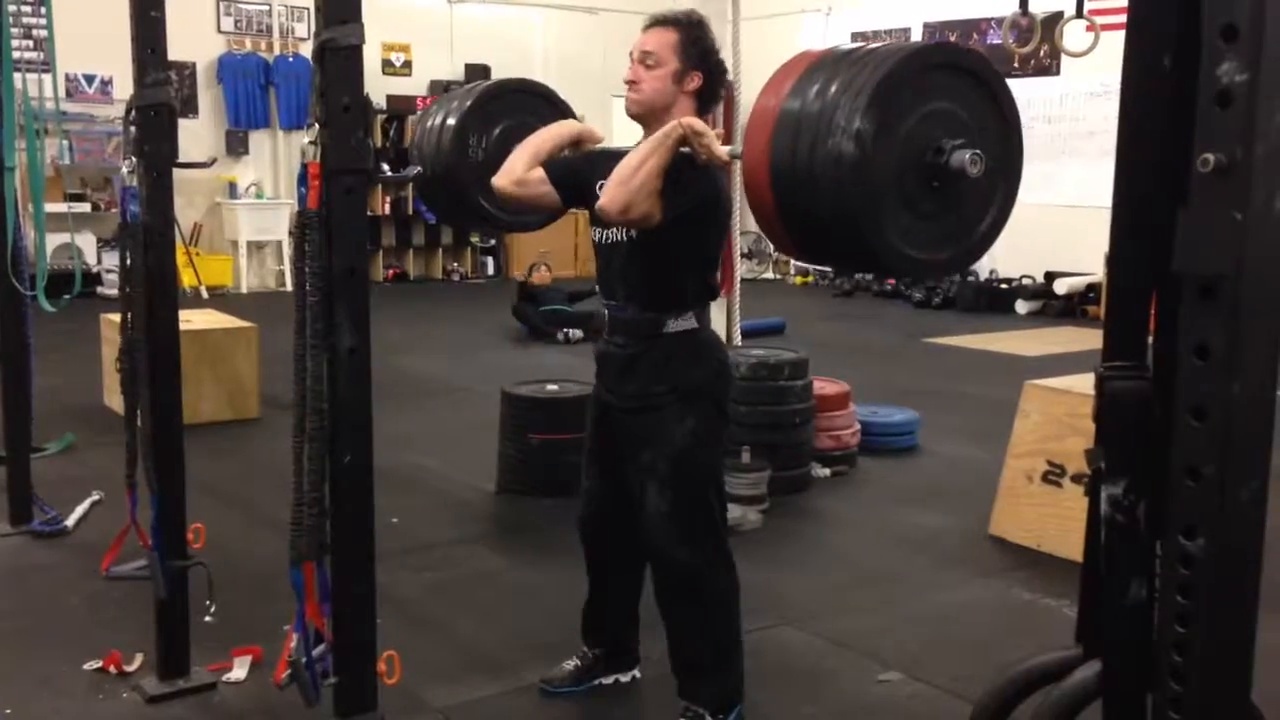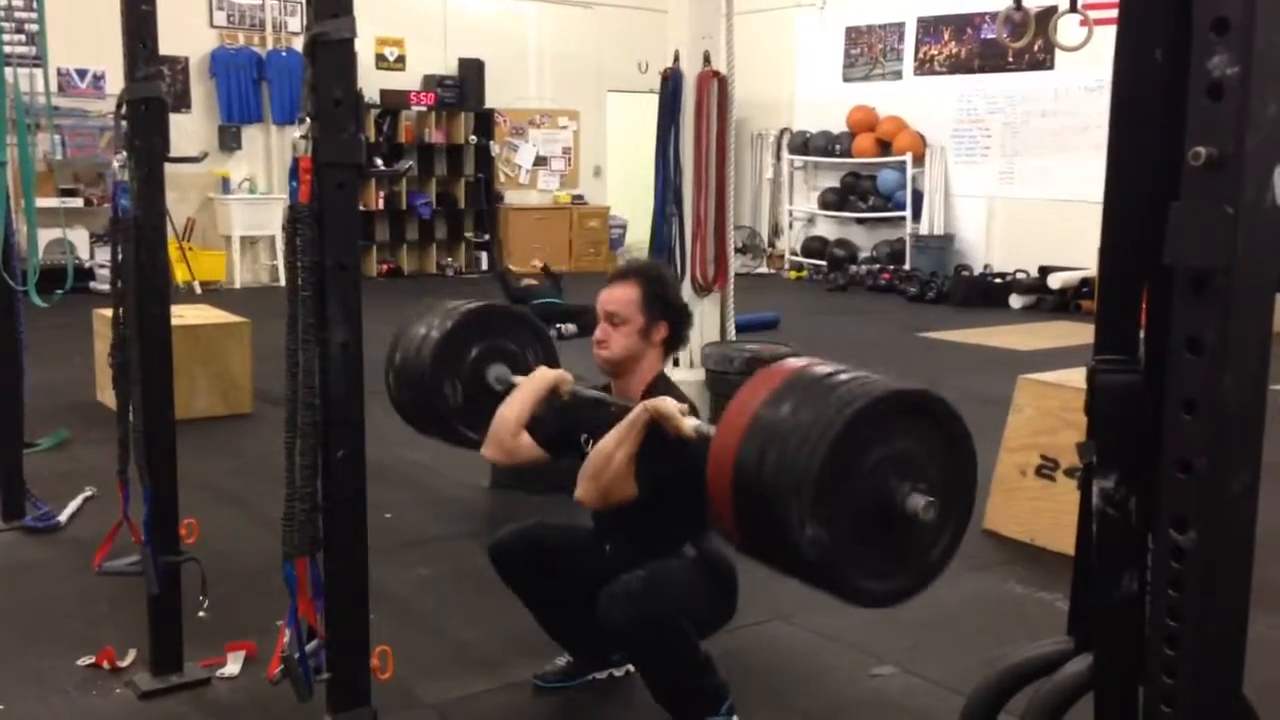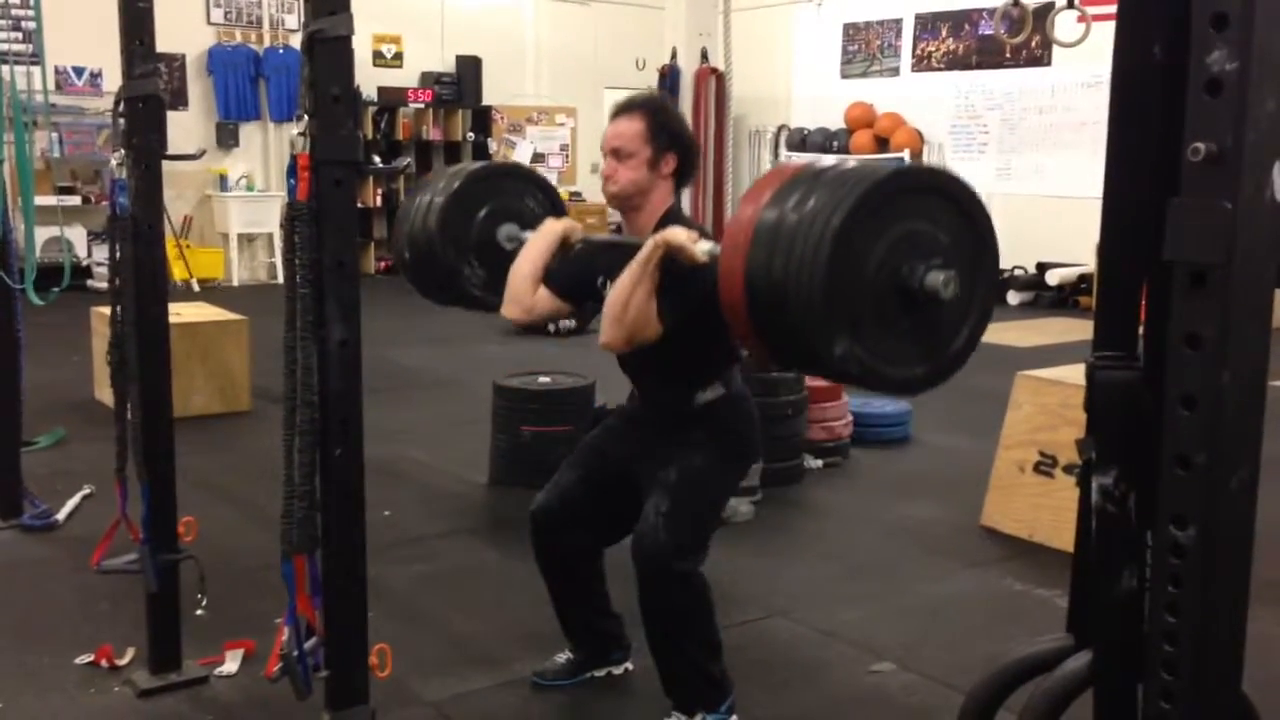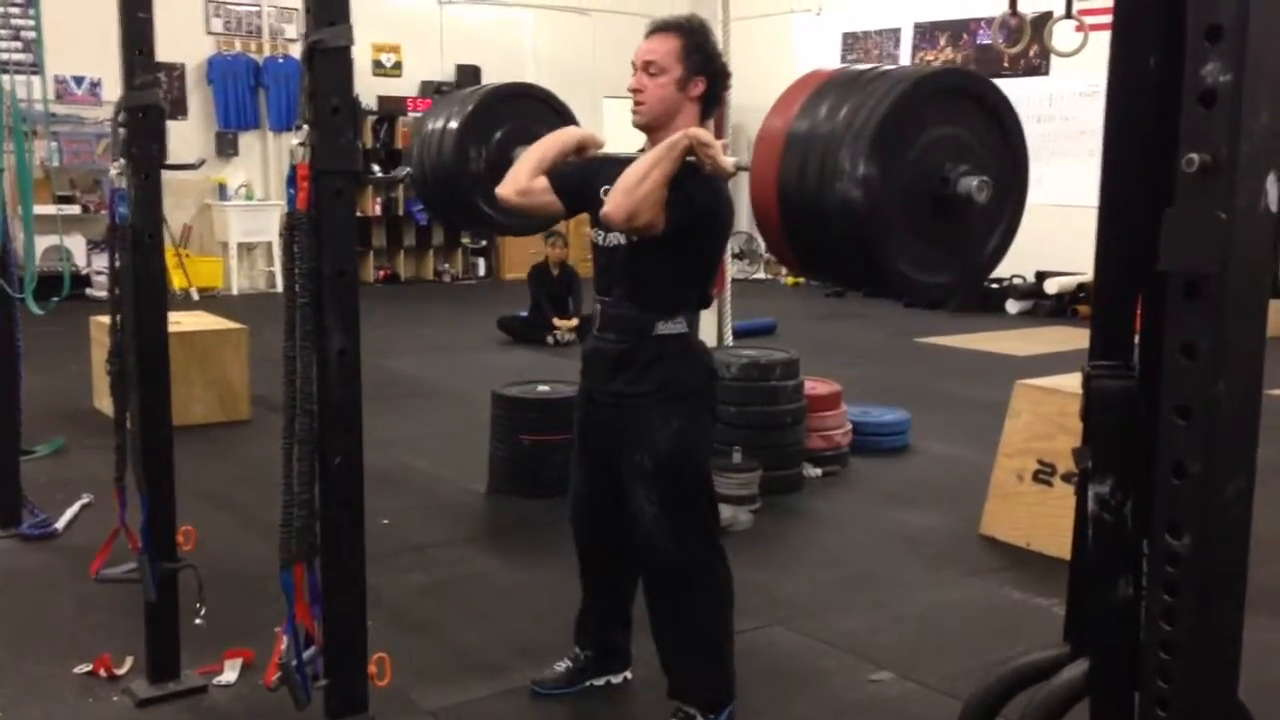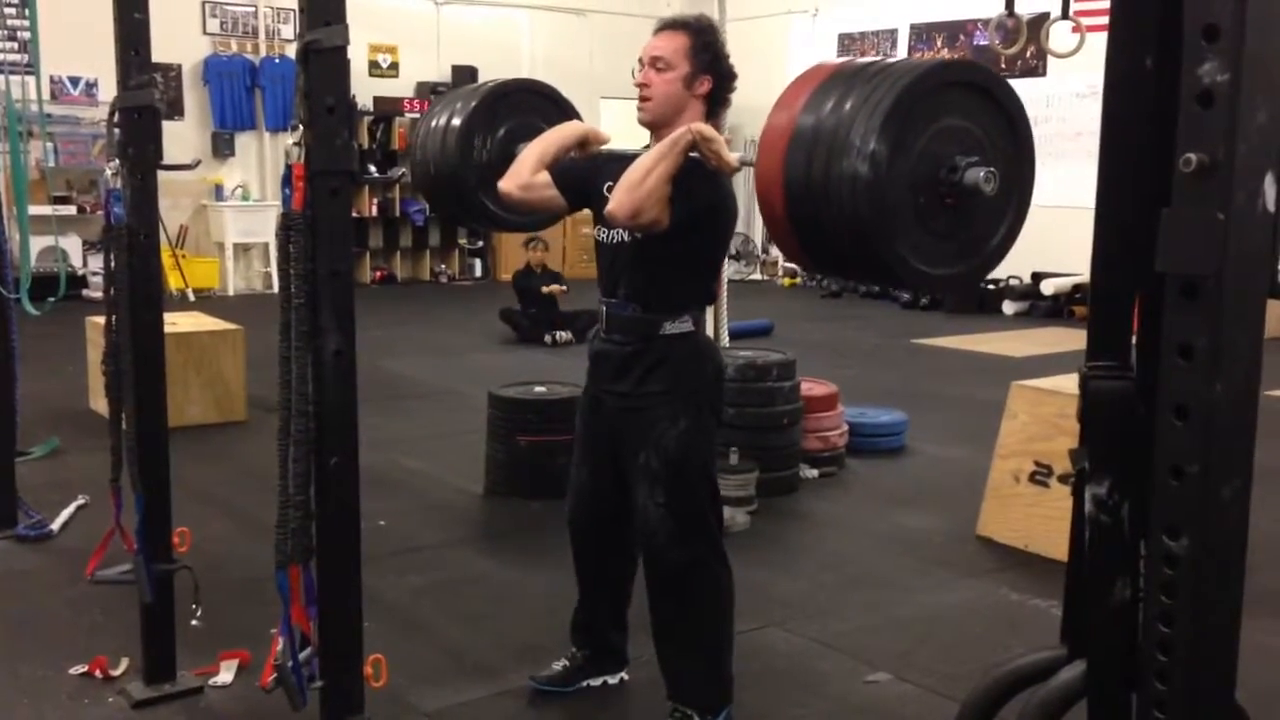
dt=1s
person 1, frame 1
left shoulder: (695, 173)
right shoulder: (612, 162)
left elbow: (617, 203)
right elbow: (509, 181)
left wrist: (672, 134)
right wrist: (565, 130)
left hip: (679, 373)
right hip: (619, 367)
left knee: (684, 543)
right knee: (605, 524)
right ankle: (610, 652)
person 1, frame 2
left shoulder: (671, 426)
right shoulder: (590, 408)
left elbow: (591, 494)
right elbow: (499, 450)
left wrist: (641, 417)
right wrist: (540, 379)
left hip: (691, 573)
left knee: (628, 605)
right knee: (515, 550)
right ankle: (600, 652)
person 1, frame 3
left shoulder: (686, 256)
right shoulder: (602, 253)
left elbow: (616, 335)
right elbow: (518, 308)
left wrist: (656, 249)
right wrist: (549, 232)
left hip: (707, 426)
right hip: (644, 415)
left knee: (660, 547)
right knee: (556, 517)
right ankle: (600, 648)
person 1, frame 4
left shoulder: (697, 183)
right shoulder: (613, 168)
left elbow: (621, 213)
right elbow: (514, 191)
left wrist: (680, 143)
right wrist: (569, 138)
left hip: (665, 377)
right hip: (605, 369)
left knee: (676, 543)
right knee: (599, 525)
right ankle: (601, 652)
person 1, frame 5
left shoulder: (702, 179)
right shoulder: (614, 163)
left elbow: (626, 210)
right elbow: (516, 185)
left wrist: (682, 138)
right wrist: (570, 131)
left hip: (672, 375)
right hip: (611, 364)
left knee: (679, 543)
right knee: (595, 521)
right ankle: (597, 652)
